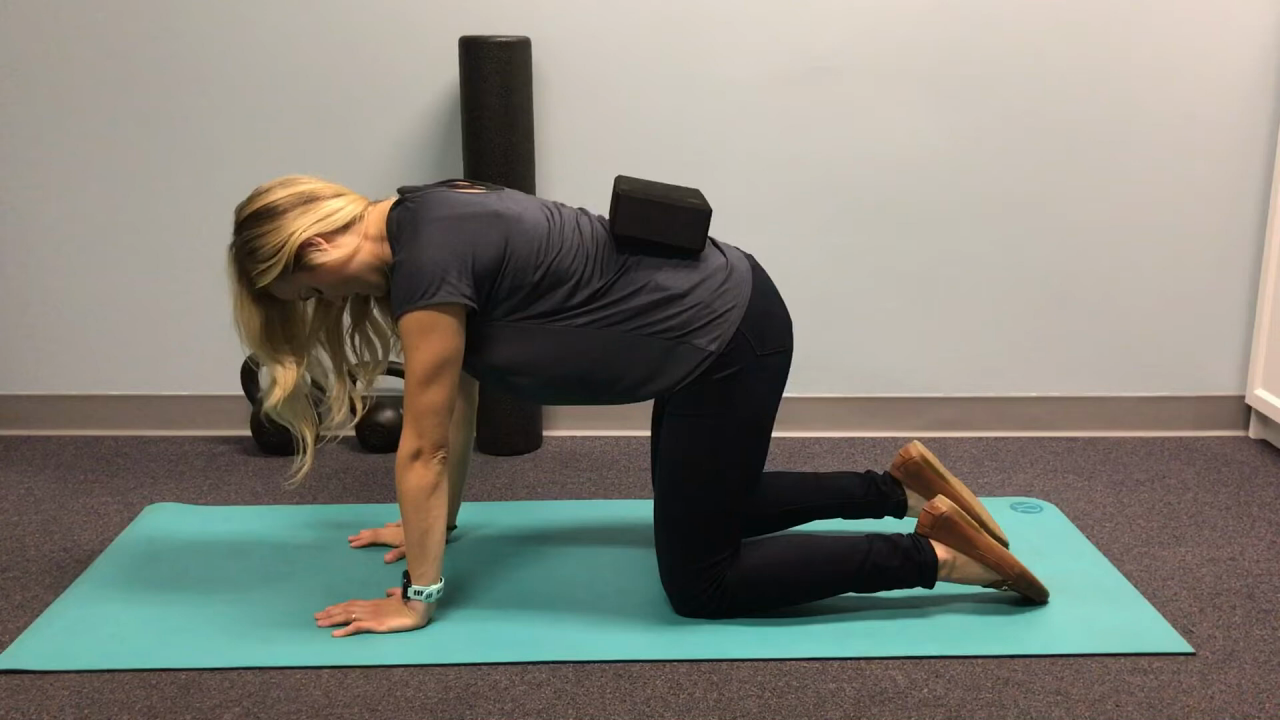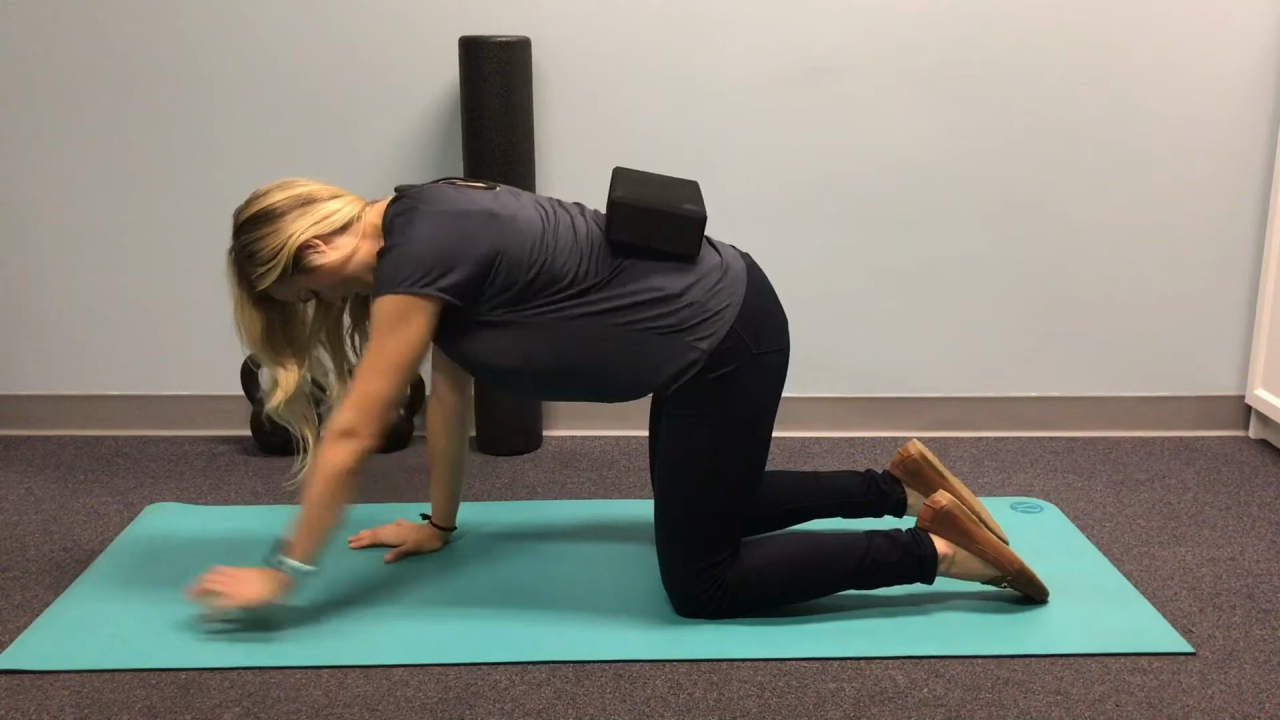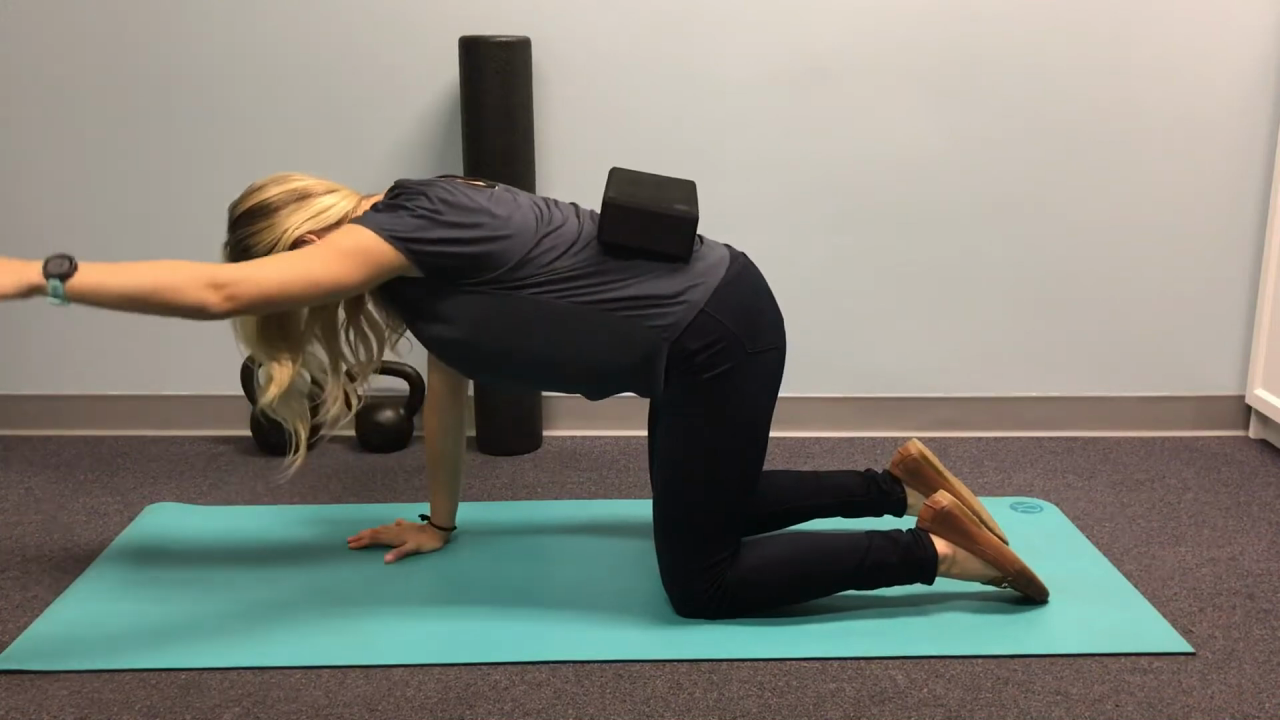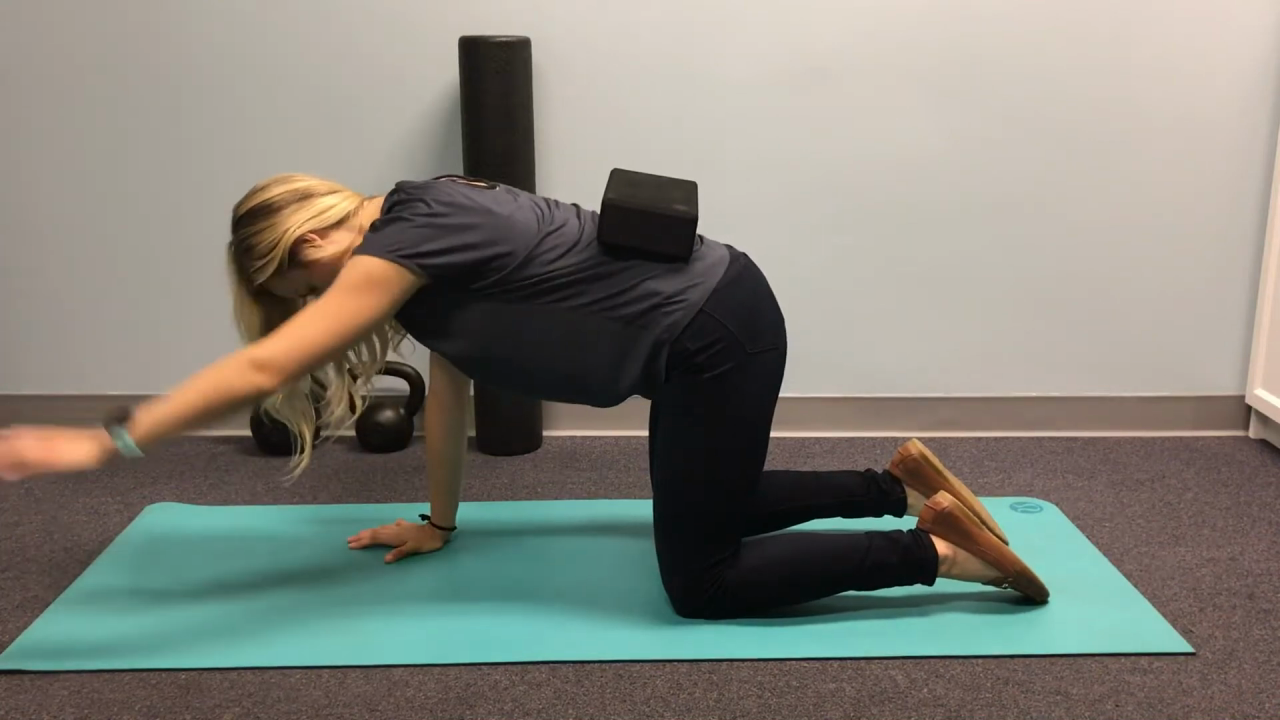
dt=0.7s
person 1, frame 1
left shoulder: (425, 264)
right shoulder: (422, 222)
left elbow: (423, 446)
right elbow: (455, 398)
left wrist: (416, 596)
right wrist: (434, 523)
left hip: (726, 341)
right hip: (726, 311)
left knee: (700, 579)
right knee: (712, 504)
left ankle: (939, 553)
right ankle: (901, 486)
person 1, frame 2
left shoulder: (416, 256)
right shoulder: (421, 223)
left elbow: (352, 433)
right elbow: (451, 388)
left wrist: (281, 567)
right wrist: (437, 522)
left hip: (722, 344)
right hip: (721, 316)
left knee: (701, 580)
right knee: (708, 505)
left ankle: (935, 549)
right ankle: (898, 485)
person 1, frame 3
left shoulder: (402, 234)
right shoulder: (421, 234)
left elbow: (215, 289)
right elbow: (447, 382)
right wrist: (437, 521)
left hip: (716, 337)
right hip: (710, 321)
left knee: (701, 578)
right knee: (709, 508)
left ankle: (939, 549)
right ankle: (902, 485)
person 1, frame 4
left shoulder: (403, 246)
right shoulder: (423, 229)
left elbow: (262, 369)
right elbow: (449, 383)
left wrist: (107, 439)
right wrist: (437, 521)
left hip: (715, 338)
right hip: (714, 316)
left knee: (702, 580)
right knee: (714, 507)
left ankle: (935, 550)
right ankle: (898, 485)
